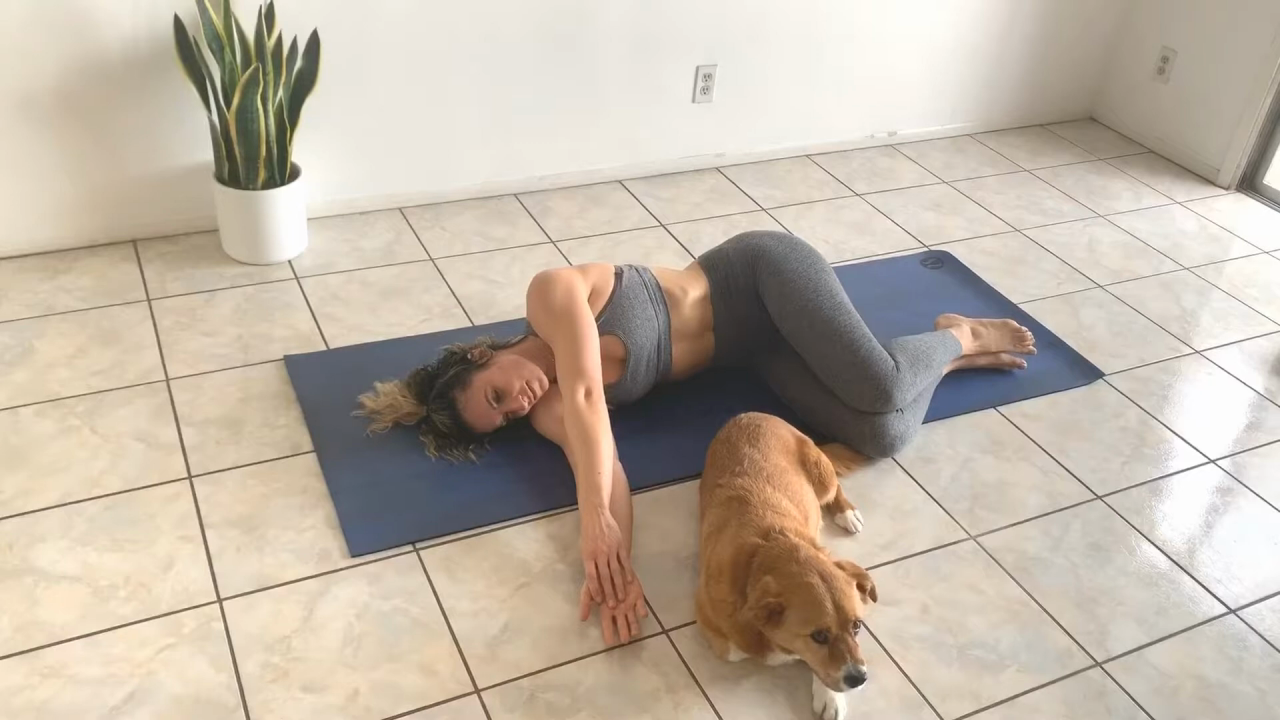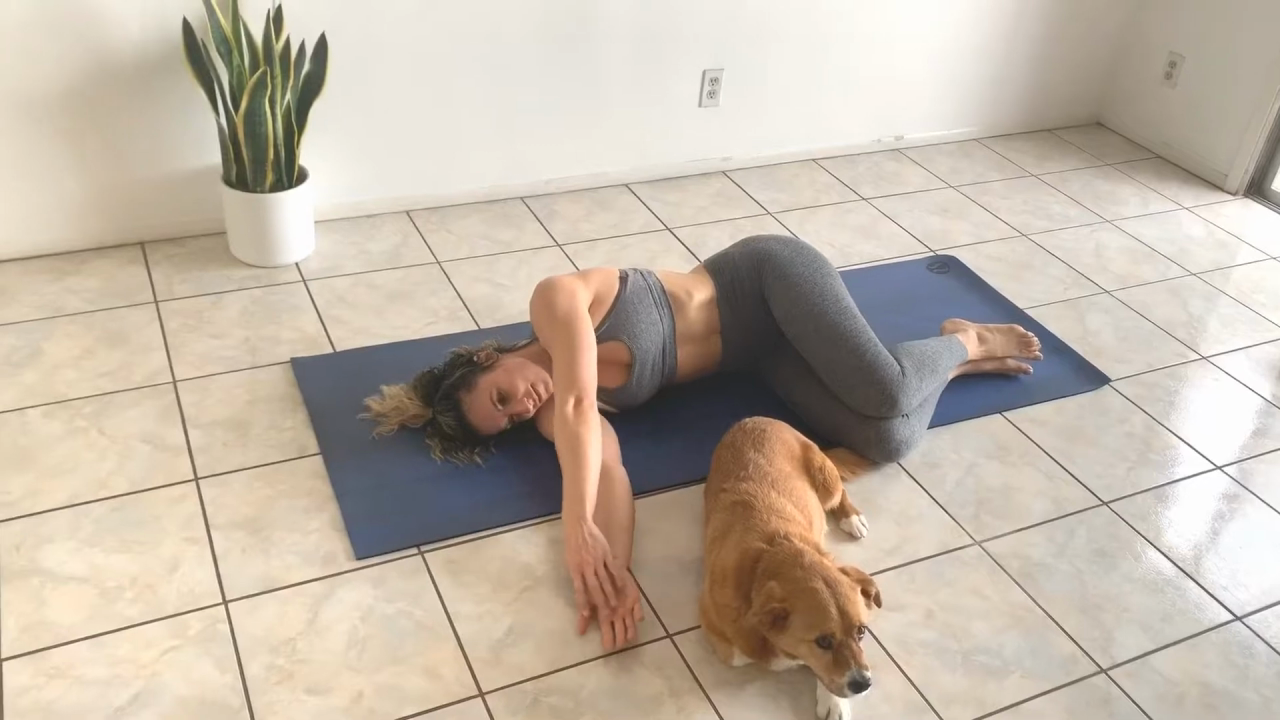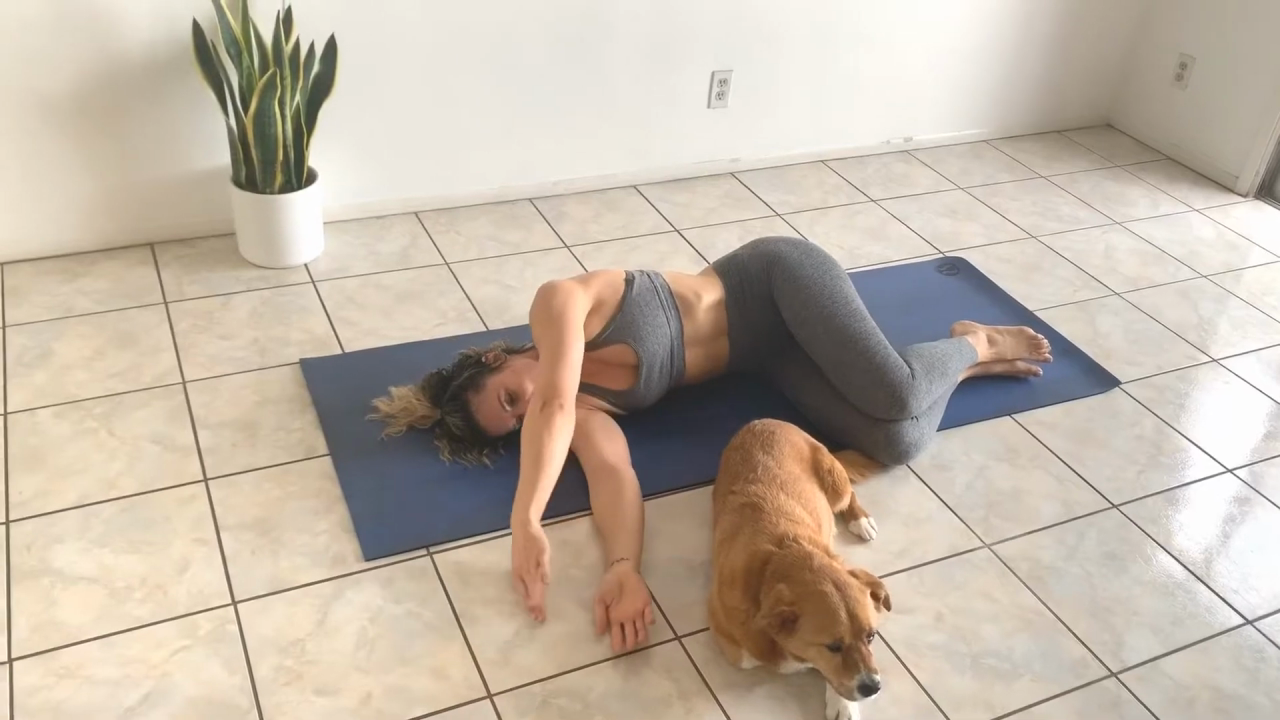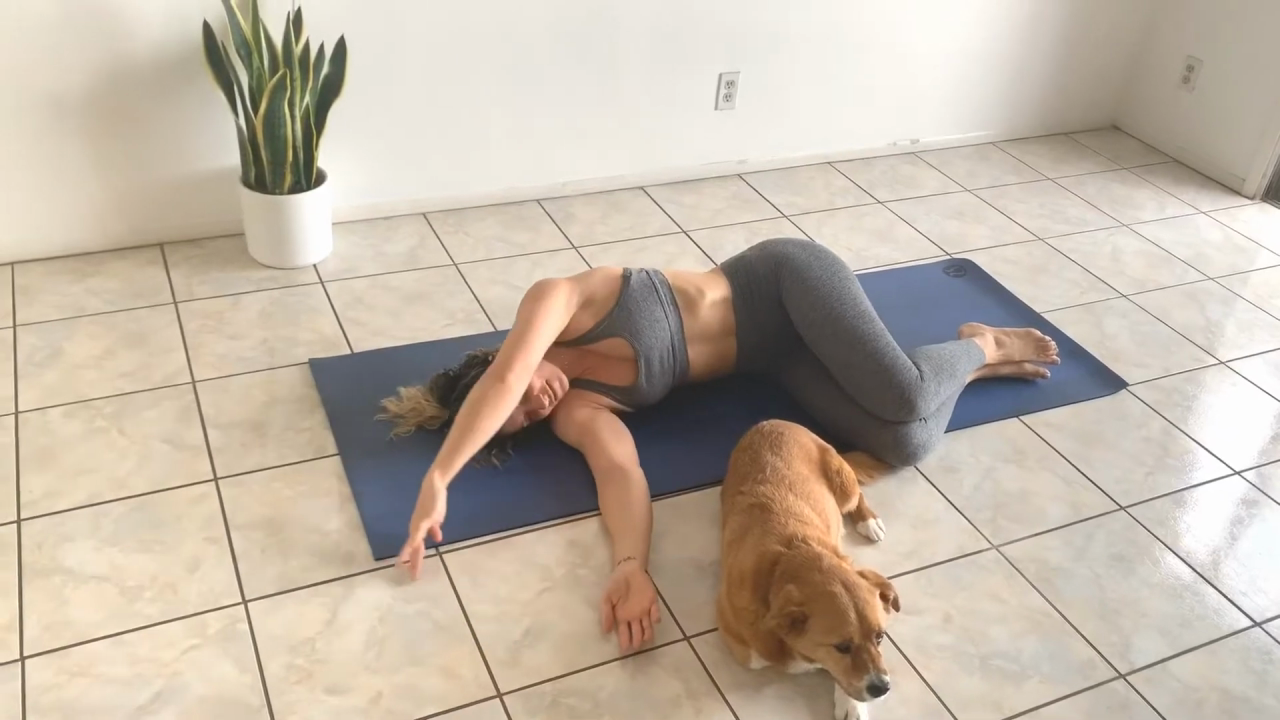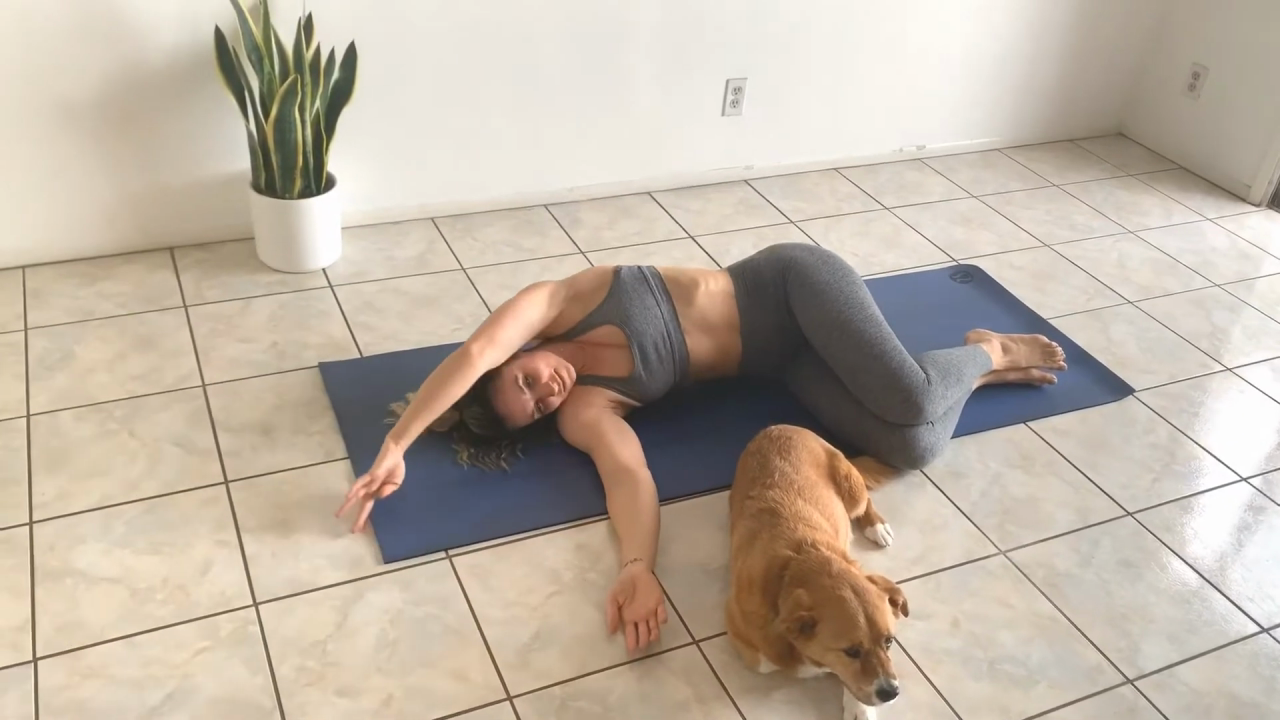
dt=0.4s
person 1, frame 1
left shoulder: (548, 294)
right shoulder: (549, 411)
left elbow: (586, 394)
right elbow: (600, 458)
left wrist: (596, 519)
right wrist: (615, 560)
left hip: (762, 271)
right hip: (750, 347)
left knee: (880, 393)
right knee: (880, 434)
left ankle: (957, 337)
right ankle: (946, 354)
person 1, frame 2
left shoulder: (553, 302)
right shoulder: (553, 418)
left elbow: (578, 404)
right elbow: (606, 468)
left wrist: (579, 528)
right wrist: (615, 568)
left hip: (768, 276)
right hip: (755, 353)
left knee: (885, 397)
right knee: (886, 441)
left ankle: (963, 344)
right ankle: (957, 359)
person 1, frame 3
left shoulder: (557, 302)
right shoulder: (585, 413)
left elbow: (557, 404)
right elbow: (612, 471)
left wrist: (525, 524)
right wrist: (622, 566)
left hip: (778, 276)
right hip: (764, 351)
left knee: (894, 399)
right knee: (895, 442)
left ankle: (972, 344)
right ankle: (965, 360)
person 1, frame 4
left shoulder: (555, 302)
right shoulder: (578, 414)
left elbow: (505, 376)
right elbow: (621, 473)
left wrist: (436, 481)
right wrist: (630, 567)
left hip: (783, 278)
right hip: (770, 355)
left knee: (903, 401)
right knee: (903, 444)
left ankle: (981, 346)
right ankle: (975, 360)
person 1, frame 5
left shoulder: (552, 306)
right shoulder: (582, 411)
left elbow: (473, 354)
right elbow: (628, 474)
left wrist: (396, 441)
right wrist: (636, 567)
left hip: (790, 280)
right hip: (776, 357)
left knee: (910, 404)
right knee: (910, 445)
left ankle: (987, 351)
right ankle: (983, 366)
